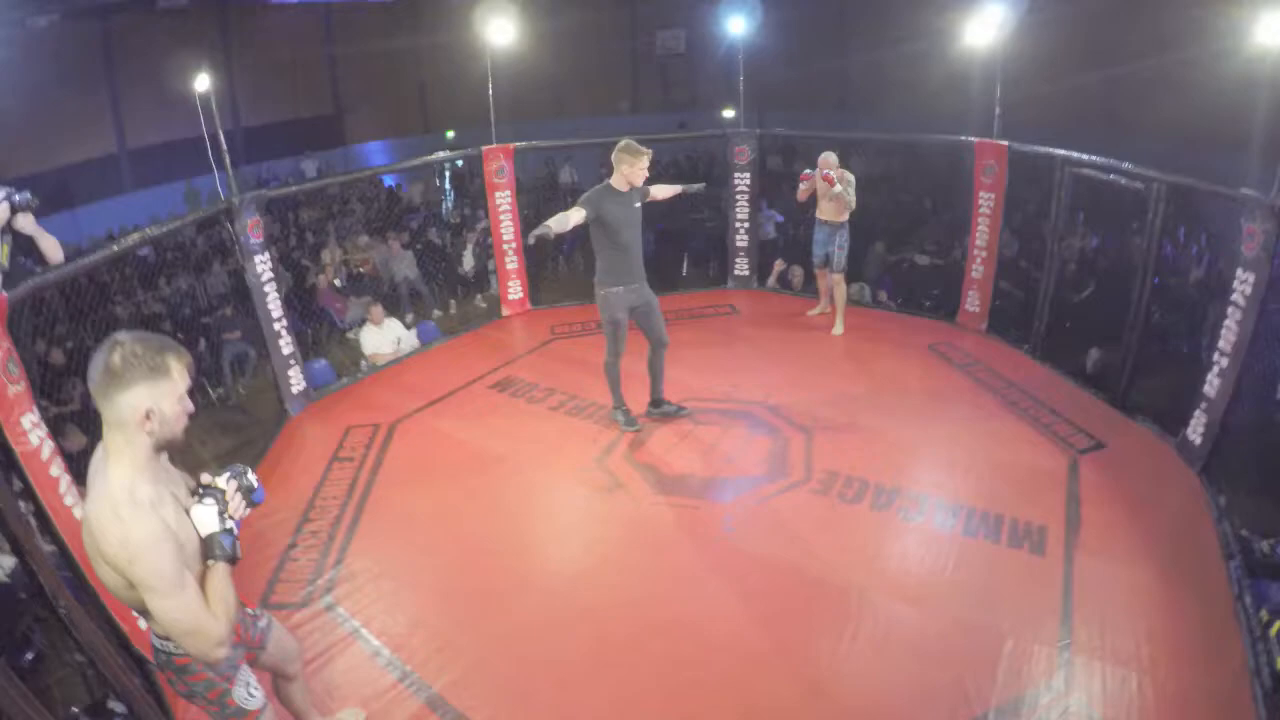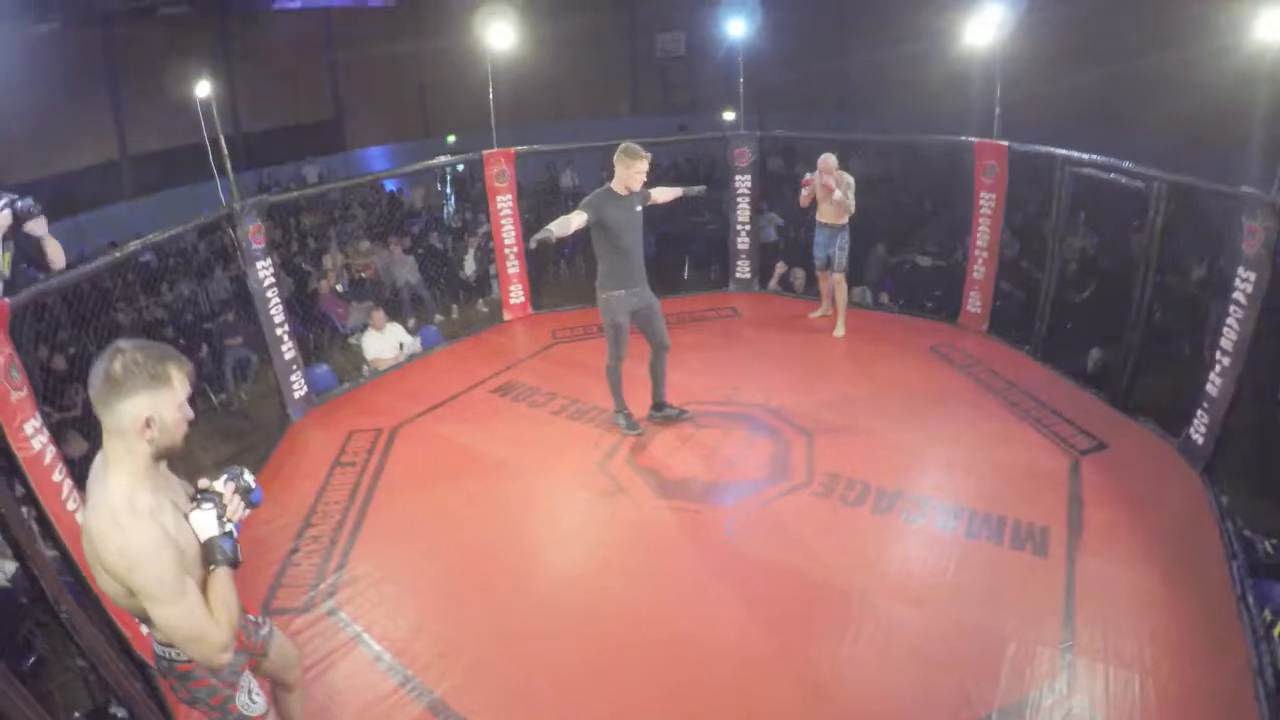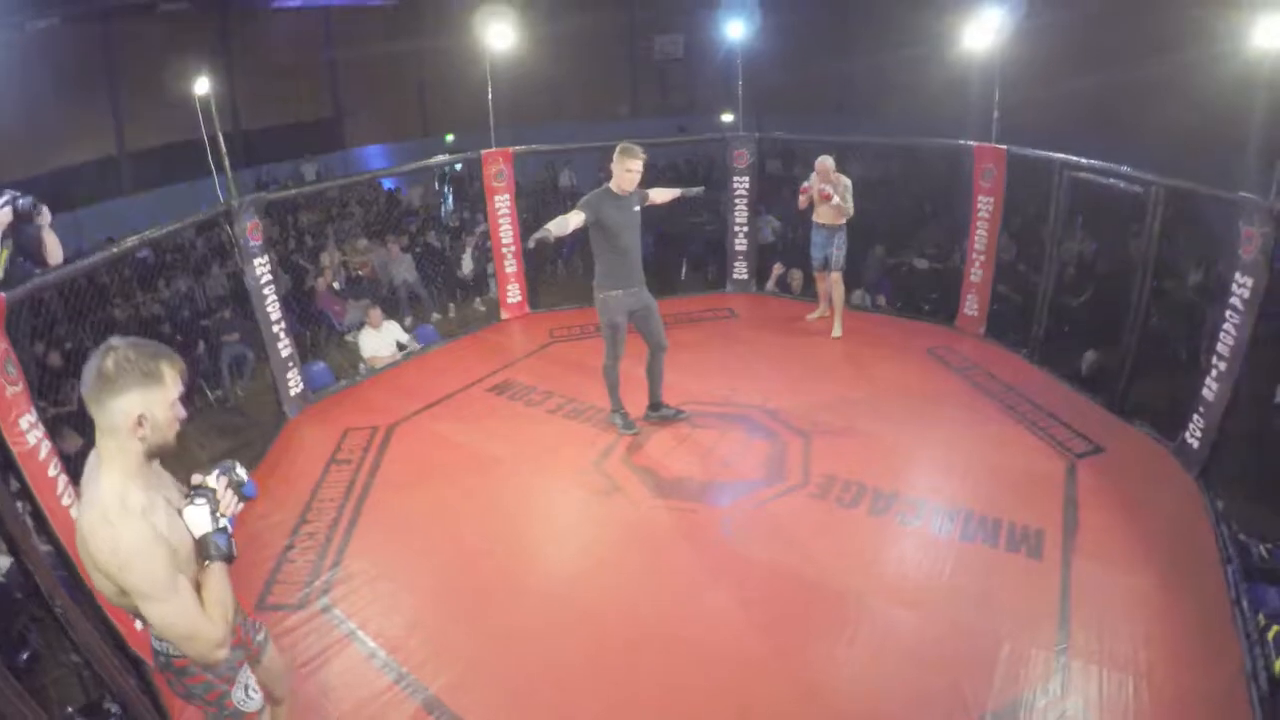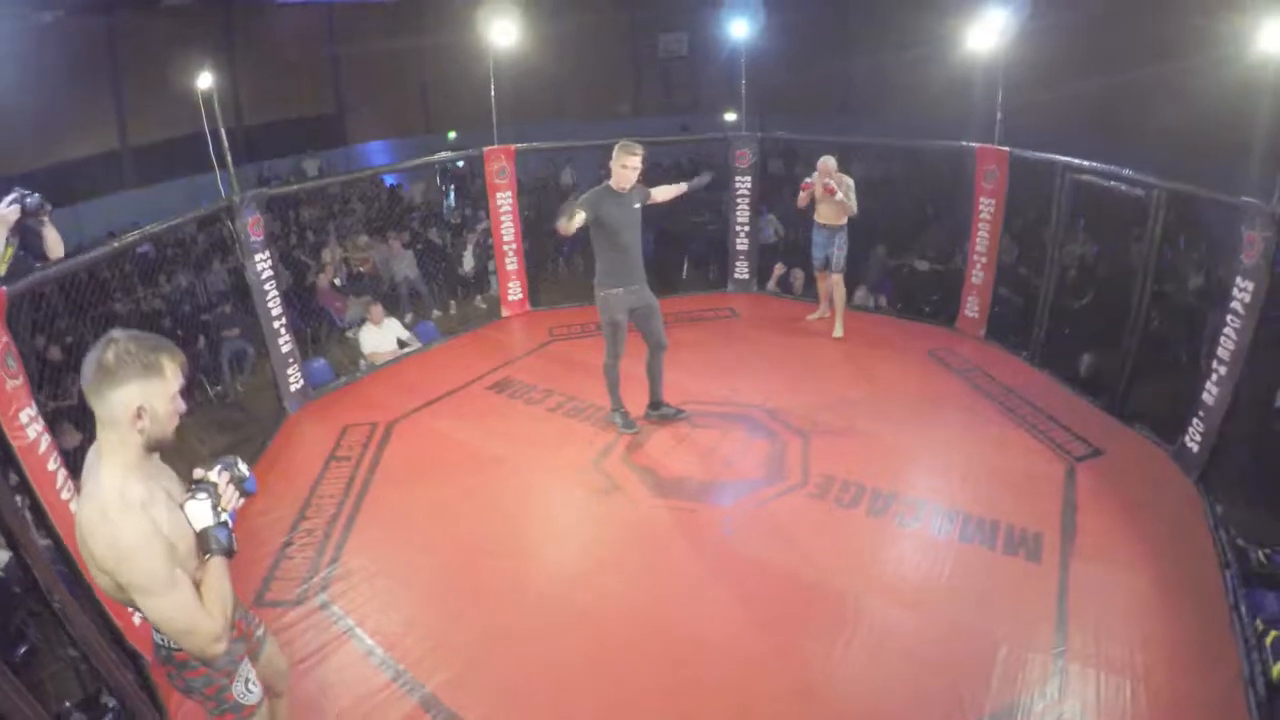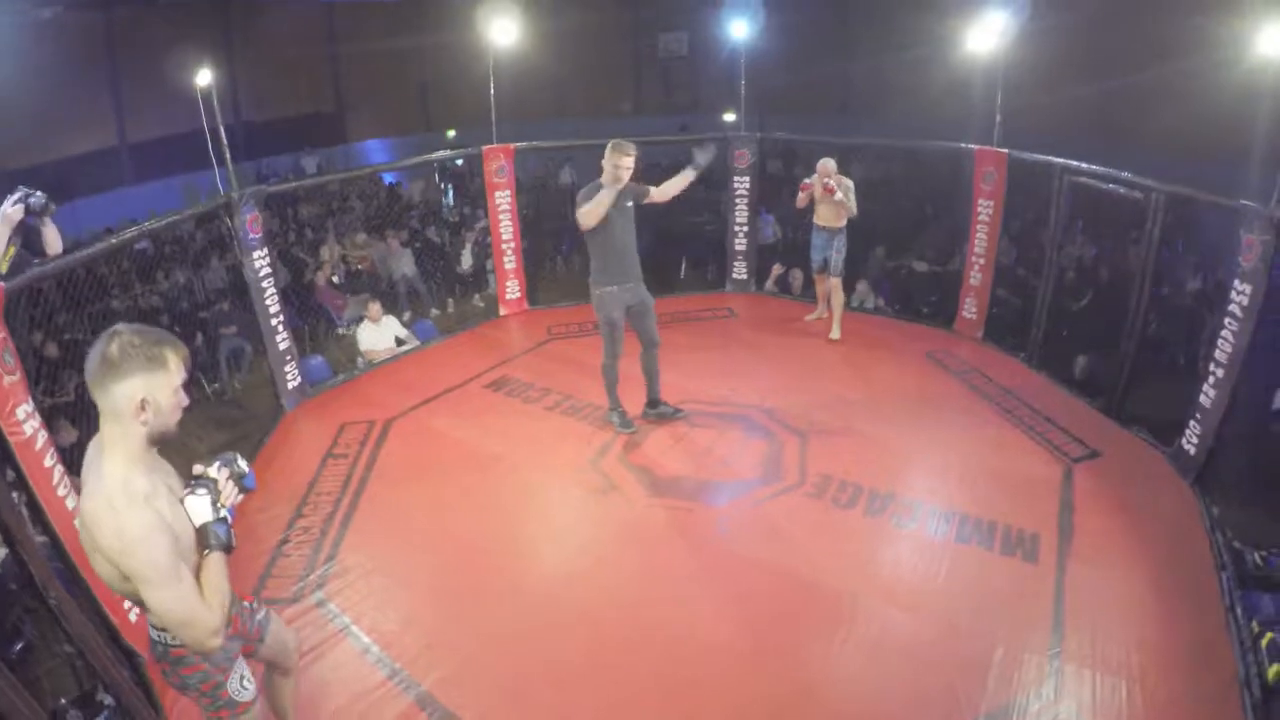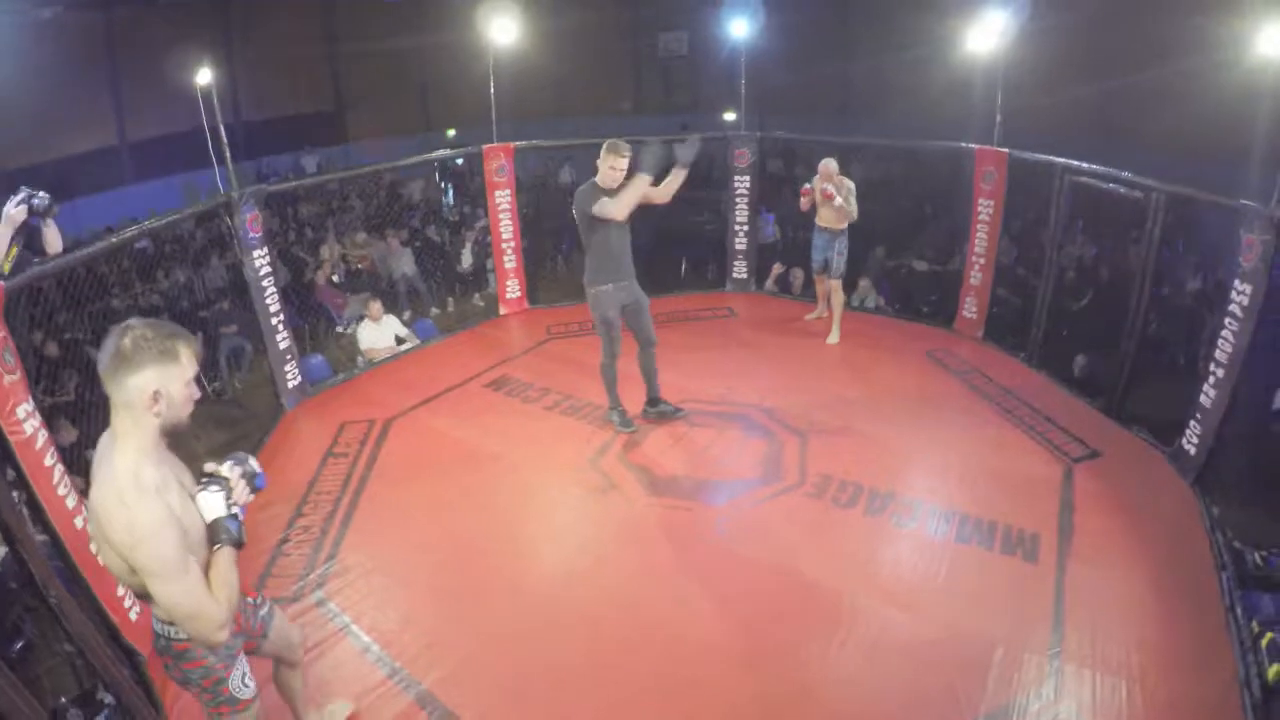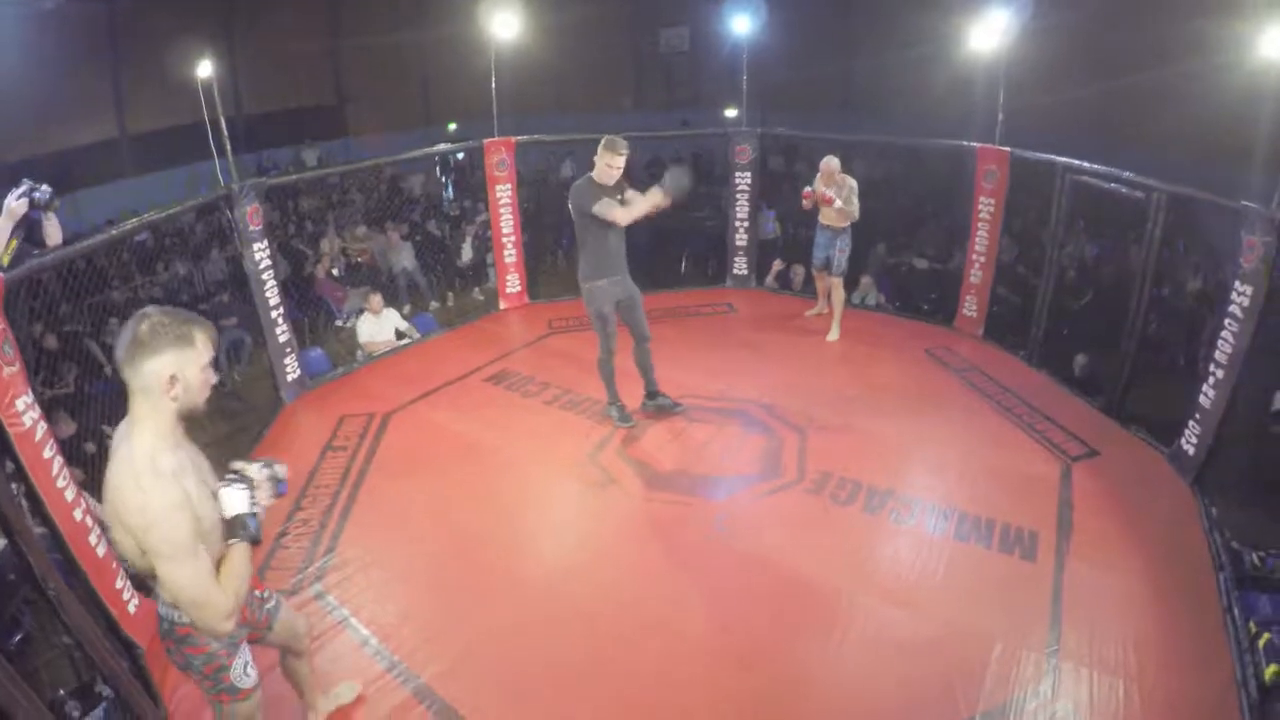
dt=0.1s
person 1, frame 1
left shoulder: (124, 453)
right shoulder: (133, 527)
right elbow: (211, 641)
left wrist: (207, 498)
right wrist: (220, 542)
left hip: (217, 617)
right hip: (198, 657)
left knee: (290, 657)
person 1, frame 2
left shoulder: (117, 459)
right shoulder: (128, 534)
right elbow: (218, 648)
left wrist: (210, 504)
right wrist: (221, 546)
left hip: (220, 621)
right hip: (203, 663)
left knee: (289, 669)
person 1, frame 3
left shoulder: (116, 457)
right shoulder: (125, 535)
right elbow: (213, 644)
left wrist: (204, 503)
right wrist: (216, 544)
left hip: (210, 618)
right hip: (200, 659)
left knee: (276, 688)
person 1, frame 4
left shoulder: (116, 452)
right shoulder: (123, 528)
right elbow: (211, 639)
left wrist: (205, 497)
right wrist: (216, 537)
left hip: (212, 613)
right hip: (200, 653)
left knee: (277, 679)
person 1, frame 5
left shoulder: (111, 445)
right shoulder: (127, 521)
right elbow: (207, 629)
left wrist: (207, 490)
right wrist: (215, 529)
left hip: (200, 605)
right hip: (195, 647)
left knee: (284, 650)
person 1, frame 6
left shoulder: (126, 442)
right shoulder: (135, 512)
right elbow: (212, 627)
left wrist: (217, 491)
right wrist: (226, 529)
left hip: (211, 605)
right hip: (198, 643)
left knee: (290, 643)
person 1, frame 7
left shoulder: (148, 432)
right shoulder: (151, 493)
right elbow: (217, 612)
left wrist: (236, 488)
right wrist: (243, 526)
left hip: (216, 593)
right hip: (203, 628)
left knee: (296, 632)
person 2, frame 1
left shoulder: (635, 192)
right shoulder: (597, 198)
left elbow: (657, 191)
right elbow: (571, 216)
left wrist: (684, 188)
right wrist: (548, 227)
left hip: (640, 285)
right hip: (612, 290)
left knee: (660, 341)
right knee: (615, 353)
left ankle: (657, 403)
right ankle: (619, 408)
person 2, frame 2
left shoulder: (636, 195)
right shoulder: (598, 202)
left elbow: (657, 194)
right elbow: (573, 220)
left wrist: (685, 190)
right wrist: (550, 230)
left hip: (641, 288)
right hip: (614, 293)
left knee: (661, 345)
right knee: (616, 356)
left ankle: (659, 406)
right ankle: (620, 412)
person 2, frame 3
left shoulder: (633, 195)
right shoulder: (594, 201)
left elbow: (656, 195)
right elbow: (568, 223)
left wrist: (683, 192)
right wrist: (549, 232)
left hip: (638, 288)
right hip: (610, 292)
left knee: (658, 345)
right knee: (613, 356)
left ankle: (656, 405)
right ankle: (616, 411)
person 2, frame 4
left shoulder: (635, 192)
right shoulder: (594, 199)
left elbow: (659, 193)
right elbow: (573, 223)
left wrist: (689, 185)
right wrist: (566, 221)
left hip: (640, 287)
right hip: (611, 291)
left knee: (658, 344)
right knee: (614, 354)
left ankle: (656, 405)
right ankle: (617, 410)
person 2, frame 5
left shoulder: (629, 189)
right shoulder: (589, 194)
left elbow: (662, 193)
right elbow: (586, 221)
left wrist: (694, 169)
right wrist: (610, 187)
left hip: (635, 283)
right hip: (606, 288)
left knee: (652, 343)
right knee: (613, 352)
left ankle: (654, 404)
right ankle: (615, 410)
person 2, frame 6
left shoulder: (623, 189)
right shoulder: (586, 195)
left elbow: (661, 196)
right elbow: (619, 212)
left wrist: (682, 166)
right wrist: (646, 172)
left hip: (629, 282)
right hip: (601, 287)
left knee: (648, 341)
right knee: (611, 352)
left ankle: (653, 402)
right ankle: (615, 408)
person 2, frame 7
left shoulder: (617, 185)
right shoulder: (581, 190)
left elbow: (644, 205)
right elbow: (623, 216)
left wrist: (668, 190)
right wrist: (662, 191)
left hip: (622, 277)
right hip: (596, 281)
left knee: (643, 336)
right knee: (608, 346)
left ankle: (653, 397)
right ankle: (614, 404)
person 3, frame 1
left shoulder: (847, 178)
right shoulder: (817, 174)
left elbow: (851, 206)
right elbow: (801, 198)
left wrist: (835, 185)
right wrist: (804, 183)
left hip: (839, 230)
right hip: (820, 226)
left knee: (837, 276)
right knee: (820, 270)
left ankle: (840, 321)
right ankle: (824, 304)
person 3, frame 2
left shoulder: (846, 180)
right shoulder: (817, 177)
left elbow: (850, 210)
right elbow: (804, 203)
left wrist: (835, 191)
right wrist: (806, 188)
left hip: (839, 232)
right hip: (820, 228)
left knee: (838, 277)
right knee: (821, 272)
left ankle: (841, 322)
right ankle: (826, 307)
person 3, frame 3
left shoulder: (844, 182)
right shoulder: (813, 178)
left elbow: (849, 213)
right elbow: (802, 206)
left wrist: (833, 198)
right wrist: (803, 194)
left hip: (836, 232)
right hip: (817, 230)
left knee: (835, 277)
right knee: (819, 274)
left ankle: (838, 323)
right ankle: (823, 308)
person 3, frame 4
left shoulder: (846, 182)
right shoulder: (815, 178)
left elbow: (853, 211)
right elbow: (801, 204)
left wrist: (837, 194)
right wrist: (804, 191)
left hip: (837, 232)
right hip: (818, 230)
left knee: (836, 278)
right knee: (820, 274)
left ankle: (839, 323)
right ankle: (824, 309)
person 3, frame 5
left shoulder: (846, 184)
right shoulder: (815, 180)
left elbow: (852, 212)
right elbow: (800, 205)
left wrist: (837, 194)
right wrist: (803, 192)
left hip: (836, 235)
right hip: (817, 232)
left knee: (835, 281)
right knee: (818, 275)
left ankle: (836, 327)
right ankle: (822, 310)
person 3, frame 6
left shoulder: (847, 186)
right shoulder: (817, 181)
left elbow: (852, 216)
right elbow: (804, 208)
left wrist: (837, 199)
right wrist: (805, 196)
left hip: (838, 236)
right hip: (819, 232)
left knee: (835, 283)
right knee: (818, 276)
left ankle: (836, 329)
right ankle: (822, 309)
person 3, frame 7
left shoulder: (849, 184)
right shoulder: (819, 179)
left elbow: (854, 216)
right elbow: (808, 206)
left wrist: (836, 202)
right wrist: (807, 198)
left hip: (840, 234)
right hip: (822, 230)
left knee: (836, 281)
right knee: (818, 272)
left ankle: (835, 326)
right ankle: (822, 305)
